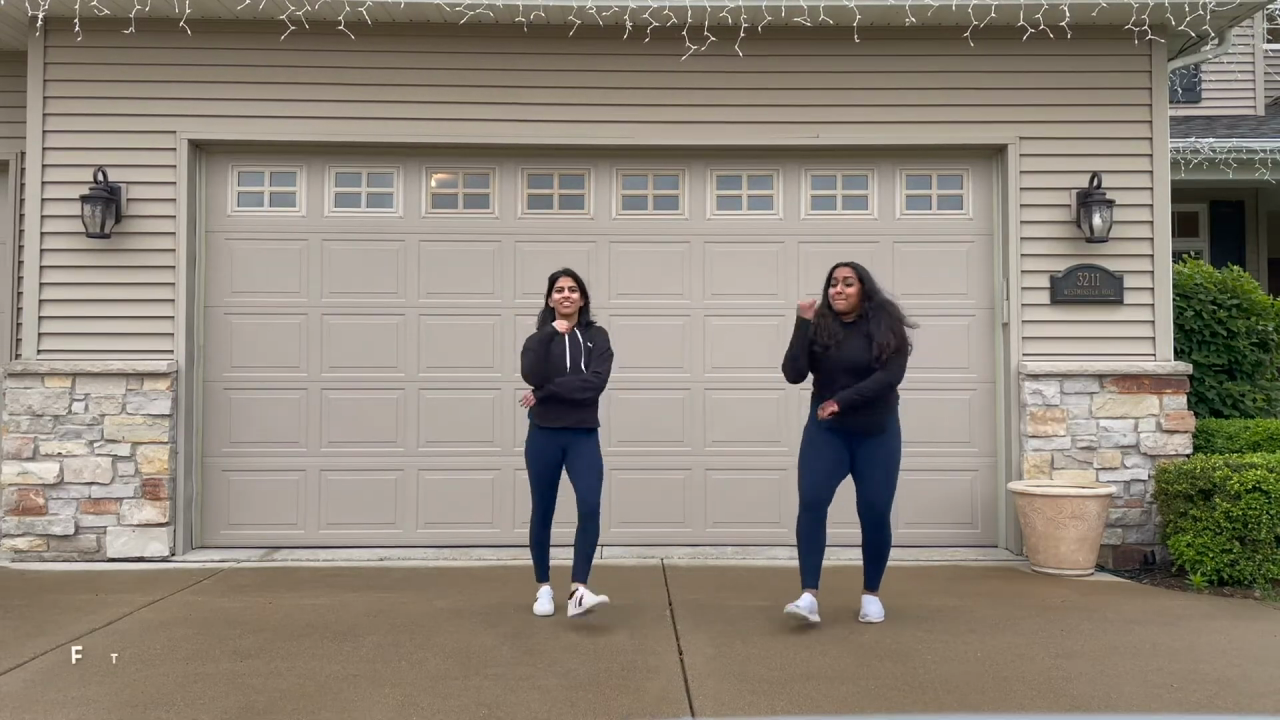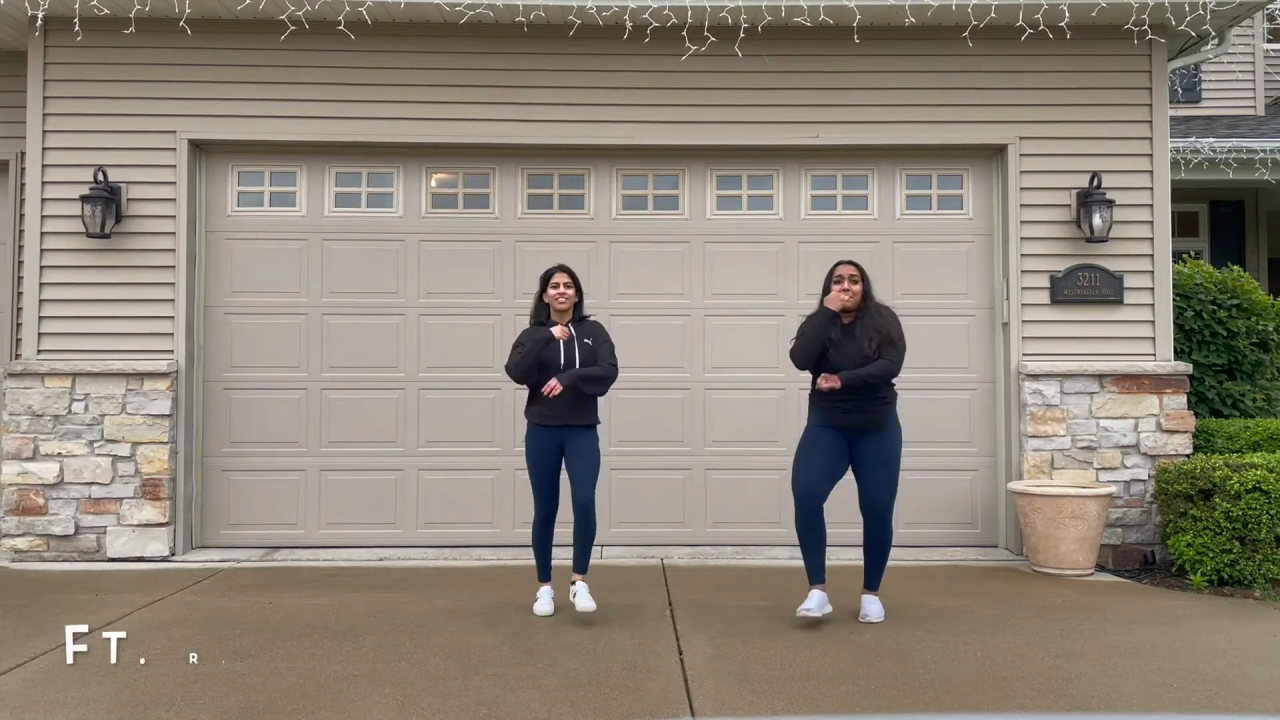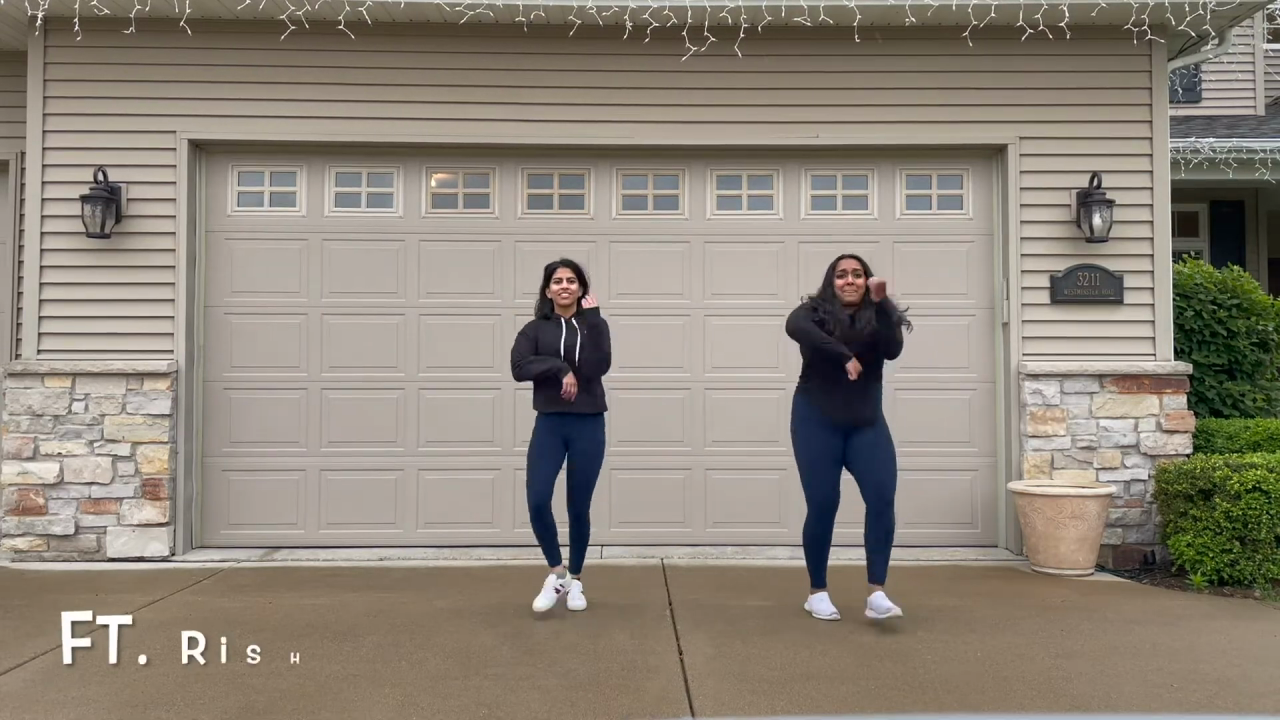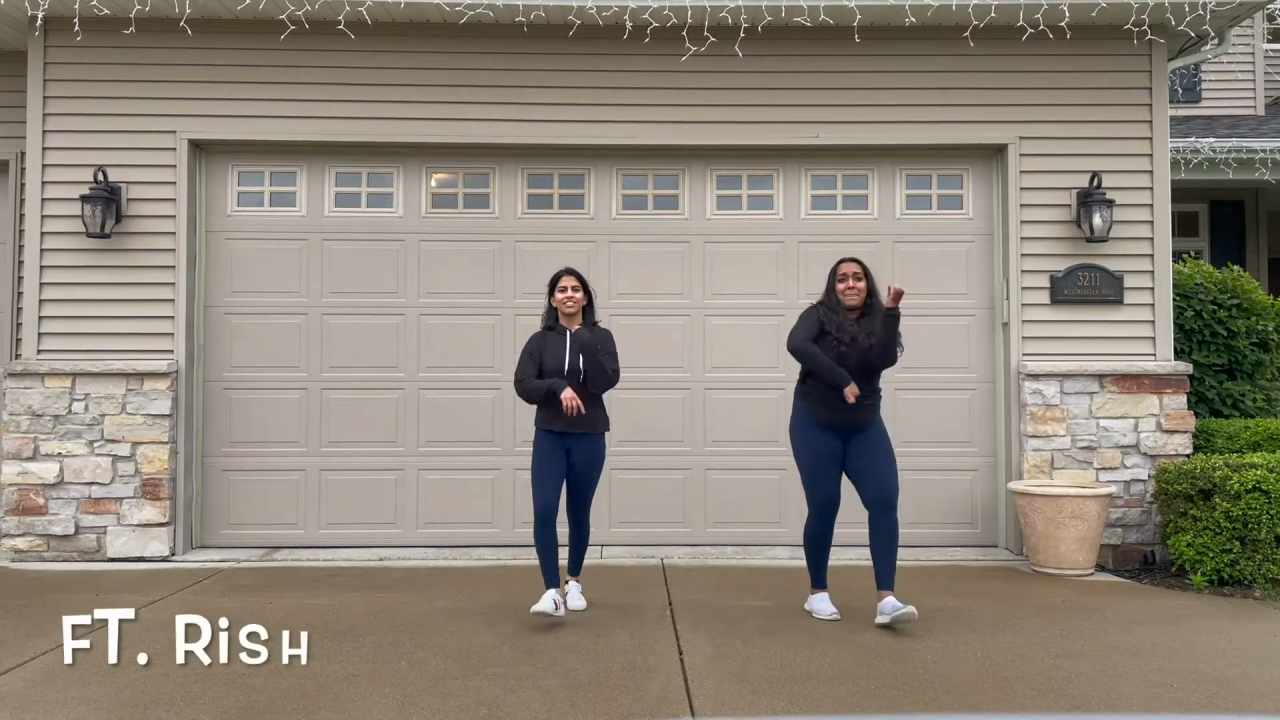
dt=0.2s
person 1, frame 1
left shoulder: (888, 324)
right shoulder: (817, 325)
left elbow: (892, 375)
right elbow: (792, 374)
left wrist: (842, 401)
right wrist: (805, 325)
left hip: (877, 434)
right hip: (827, 430)
left knee: (875, 512)
right knee: (811, 501)
left ankle: (871, 594)
right ankle: (808, 595)
person 1, frame 2
left shoulder: (883, 323)
right shoulder: (819, 324)
left elbow: (890, 367)
right elbow: (801, 359)
left wrist: (843, 381)
right wrist: (827, 314)
left hip: (877, 430)
right hip: (827, 428)
left knee: (878, 511)
right knee: (807, 495)
left ankle: (871, 593)
right ankle: (817, 589)
person 1, frame 3
left shoulder: (879, 316)
right shoulder: (814, 310)
left elbow: (891, 349)
right elbow: (795, 328)
left wrist: (882, 305)
right wrist: (844, 356)
left hip: (867, 425)
right hip: (817, 423)
left knee: (882, 500)
right knee: (823, 506)
left ankle: (877, 594)
right ankle: (817, 592)
person 1, frame 4
left shoulder: (880, 322)
right shoulder: (818, 317)
left elbow: (884, 359)
right elbow: (797, 345)
left wrist: (889, 313)
right wrist: (840, 380)
left hip: (865, 427)
right hip: (816, 424)
left knee: (884, 502)
right knee: (823, 506)
left ankle: (886, 597)
right ankle: (817, 592)
person 2, frame 1
left shoulder: (597, 336)
right shoulder: (538, 339)
left elbow: (595, 381)
right elbow: (533, 376)
left wrist: (545, 390)
right wrist: (550, 335)
left hip: (583, 436)
right hip: (544, 437)
left knee: (590, 507)
right knee: (543, 513)
left ankle: (579, 590)
right ankle: (544, 587)
person 2, frame 2
left shoulder: (592, 332)
right shoulder: (533, 336)
left elbow: (607, 375)
right elbow: (516, 371)
left wrist: (569, 379)
right wrist: (547, 341)
left hip: (582, 432)
right hip: (542, 432)
left knee: (584, 503)
right knee: (545, 511)
left ankle: (579, 581)
right ankle: (544, 587)
person 2, frame 3
left shoulder: (594, 324)
right shoulder: (535, 329)
left elbow: (598, 367)
right elbow: (519, 368)
left wrist: (590, 316)
right wrist: (560, 370)
left hip: (588, 427)
right hip: (549, 425)
left knee: (579, 507)
right knee: (537, 500)
left ankle: (574, 579)
right ankle: (553, 570)
person 2, frame 4
left shoulder: (600, 337)
right shoulder: (542, 339)
left elbow: (608, 380)
right elbow: (523, 385)
left wrist: (588, 341)
right wrist: (558, 389)
left hip: (589, 438)
right hip: (550, 438)
left knee: (578, 514)
right knee: (544, 512)
left ankle: (572, 579)
right ankle: (551, 592)
